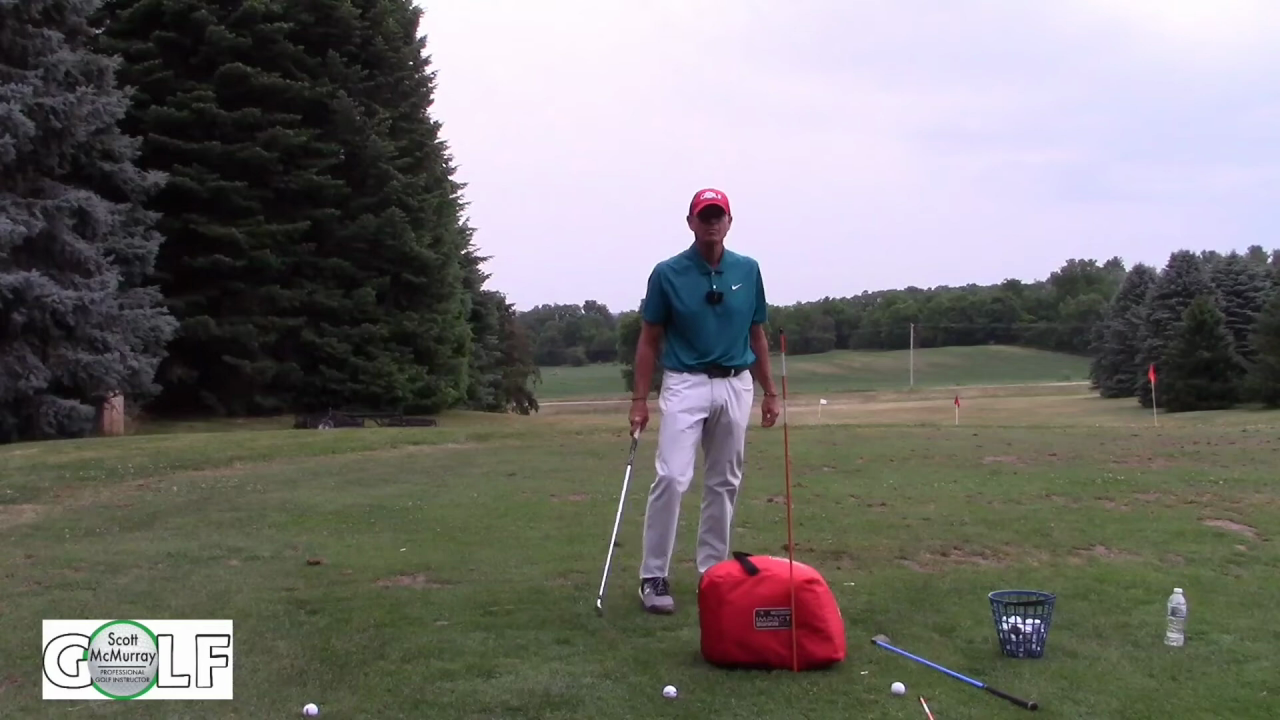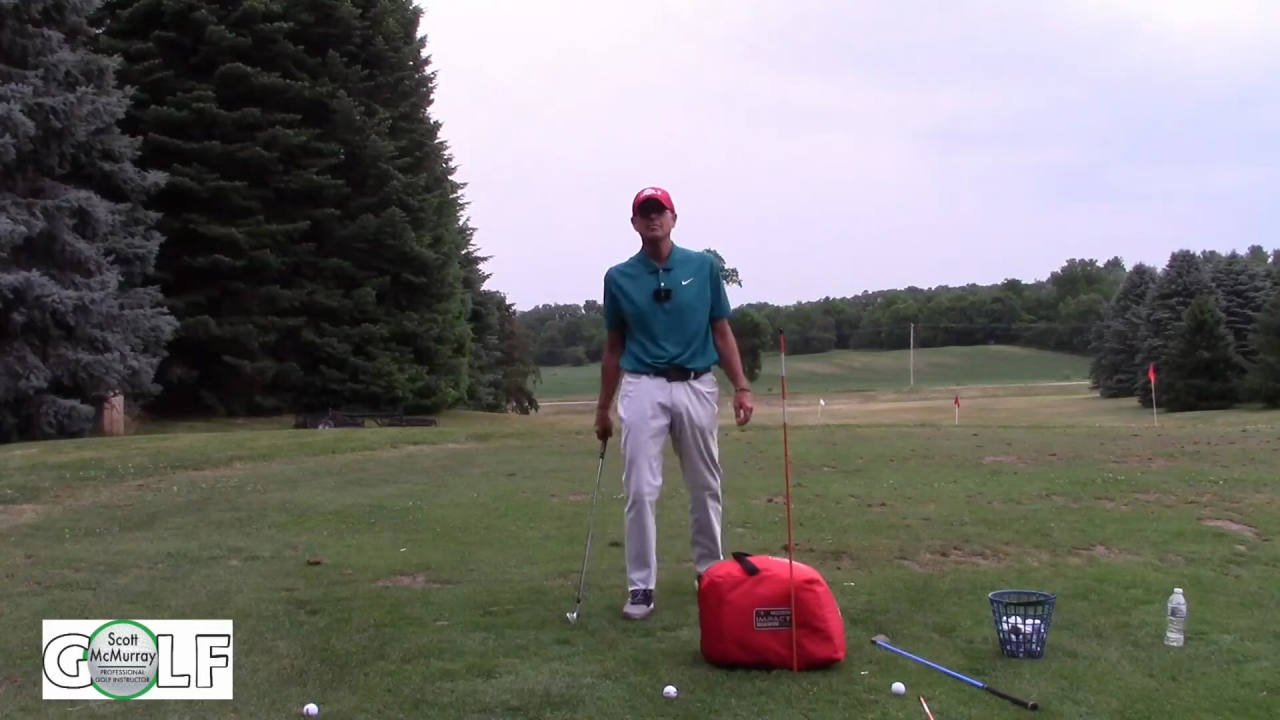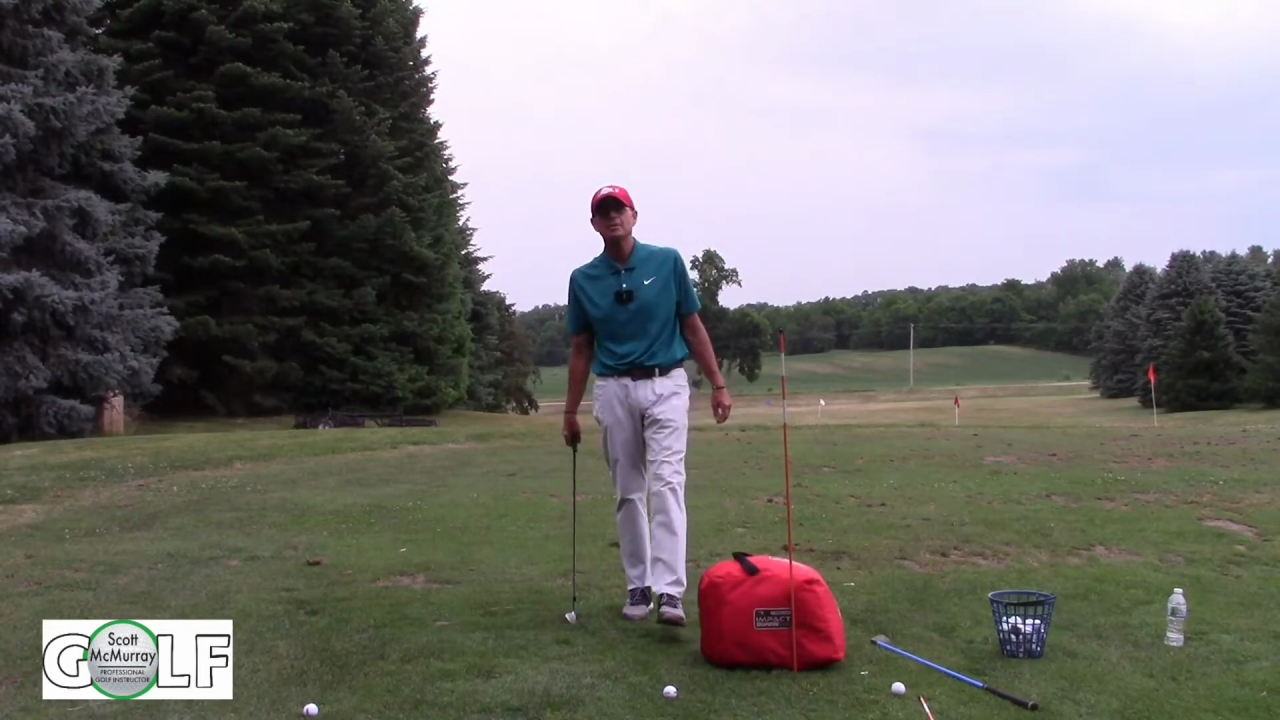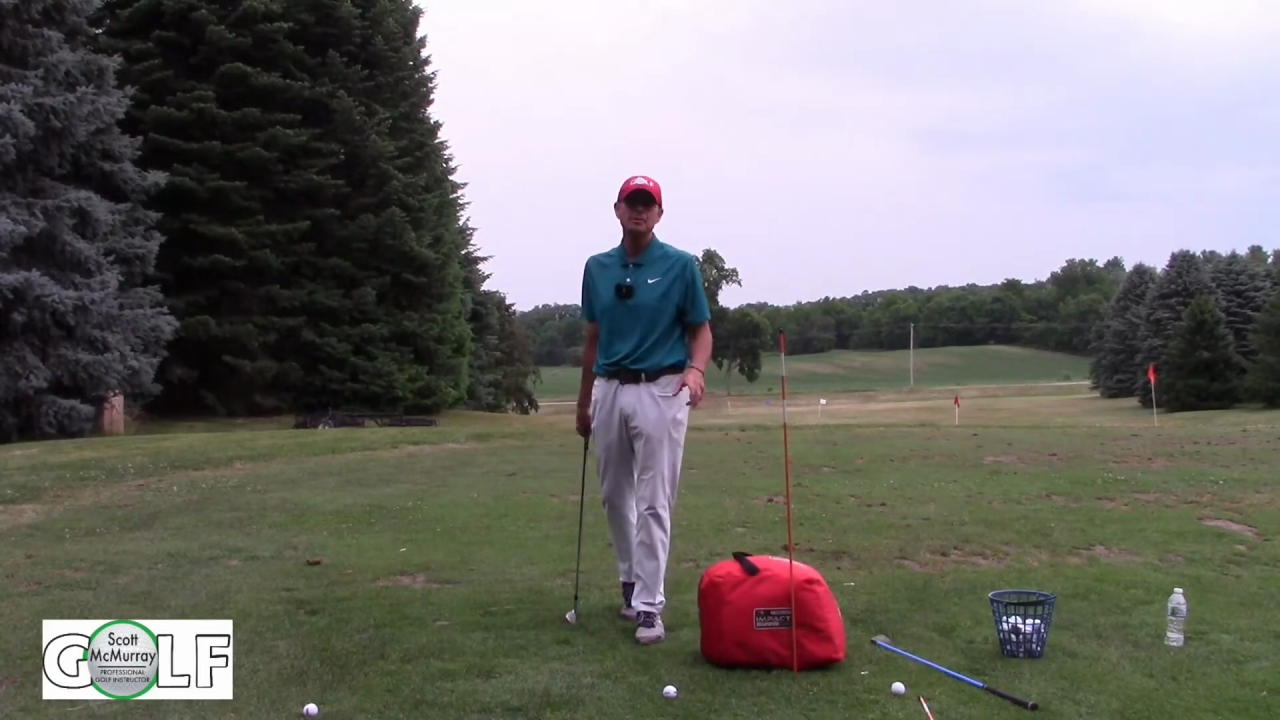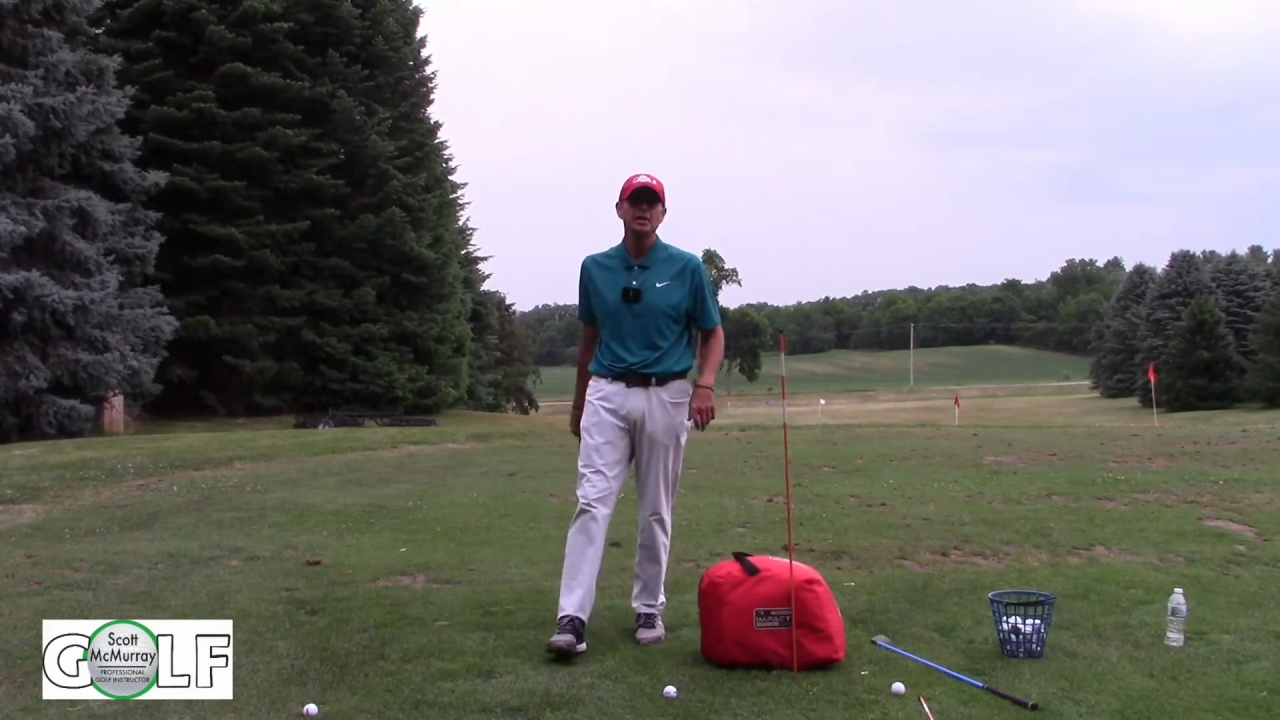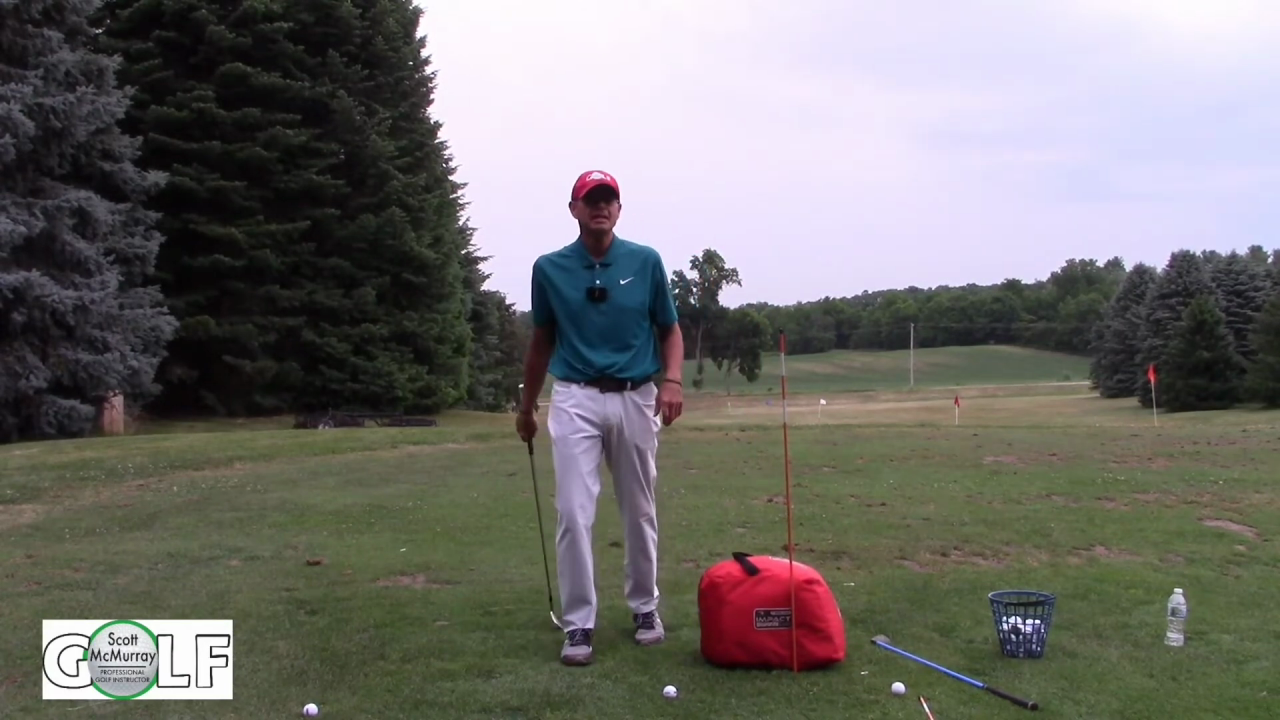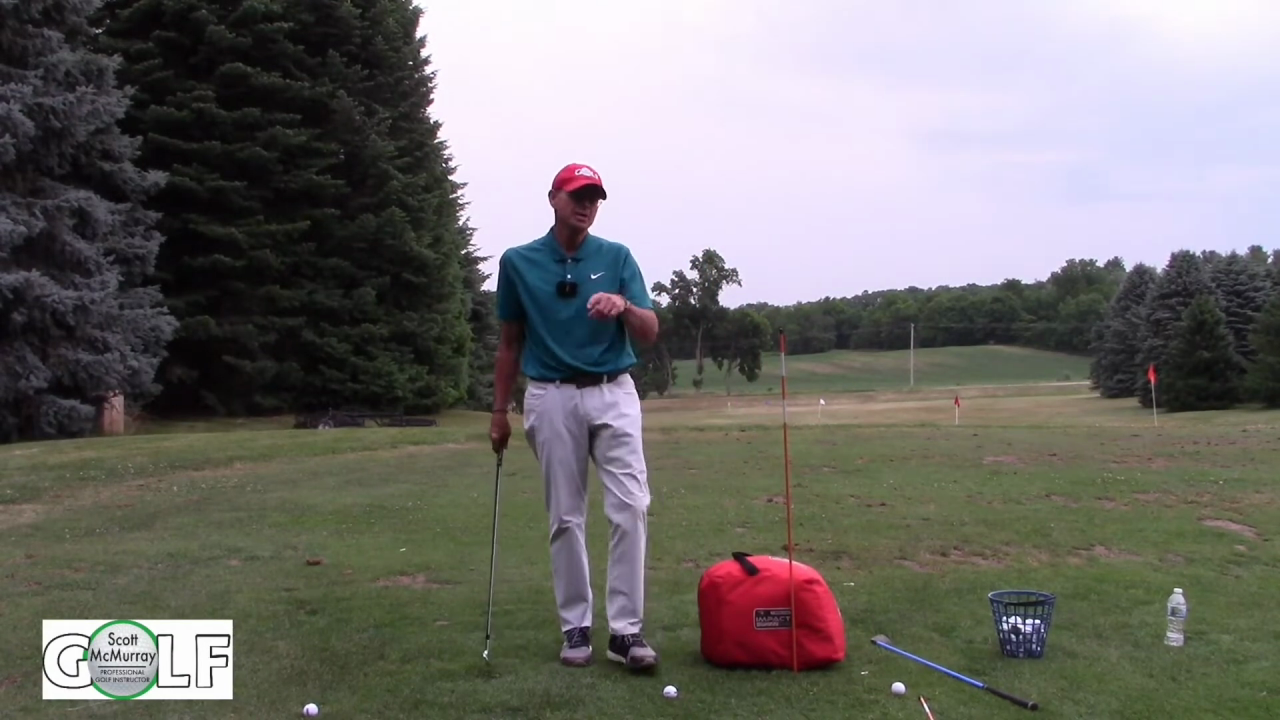
dt=0.7s
person 1, frame 1
left shoulder: (748, 270)
right shoulder: (667, 273)
left elbow: (757, 336)
right elbow: (650, 340)
left wrist: (770, 392)
right wrist: (639, 400)
left hip: (735, 386)
right hip: (685, 384)
left knee: (724, 484)
right knee: (672, 478)
left ankle: (713, 572)
right ankle: (653, 576)
person 1, frame 2
left shoulder: (703, 266)
right shoulder: (618, 277)
left elbow: (721, 331)
right elbow: (614, 346)
left wrist: (742, 387)
right wrist: (604, 407)
left hip: (697, 387)
right hip: (642, 390)
left knee: (705, 487)
right knee: (641, 493)
left ankle: (709, 569)
right ankle: (641, 587)
person 1, frame 3
left shoulder: (668, 262)
right shoulder: (582, 278)
left elbow: (692, 327)
right elbow: (581, 349)
left wrist: (718, 384)
right wrist: (570, 411)
left hip: (666, 384)
right hip: (614, 391)
left knee: (666, 484)
right knee: (628, 493)
left ankle: (670, 591)
right ankle: (639, 586)
person 1, frame 4
left shoulder: (681, 265)
right shoulder: (596, 267)
left elbow: (701, 331)
left wrist: (697, 370)
right wrist: (584, 399)
left hip: (659, 393)
right hip: (609, 391)
left knee: (653, 504)
right knee: (615, 497)
left ankle: (647, 606)
right ankle: (632, 578)
person 1, frame 5
left shoulder: (687, 267)
right shoulder: (594, 268)
left elbow: (712, 334)
left wrist: (704, 385)
right wrist: (578, 403)
left hip: (665, 397)
right hip: (607, 395)
left knee: (655, 511)
right knee: (592, 503)
left ankle: (649, 608)
right ankle: (573, 618)
person 1, frame 6
left shoulder: (646, 262)
right shoulder: (548, 268)
left elbow: (669, 329)
right elbow: (541, 341)
left wrist: (672, 380)
right wrist: (526, 406)
left hip: (635, 399)
right hip: (574, 401)
left knee: (639, 514)
right knee: (574, 515)
left ankle: (644, 606)
right ankle: (578, 626)
person 1, frame 7
left shoulder: (618, 257)
right shoulder: (517, 262)
left elbow: (650, 332)
right elbow: (510, 341)
left wrist: (622, 308)
right wrist: (499, 409)
left hip: (613, 393)
right hip: (551, 398)
left knee: (630, 508)
right knee: (565, 517)
left ankle: (625, 629)
right ankle: (576, 625)
